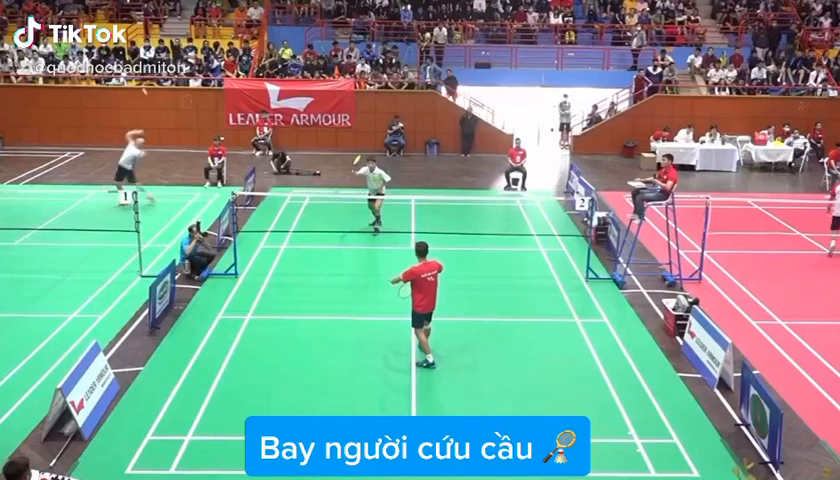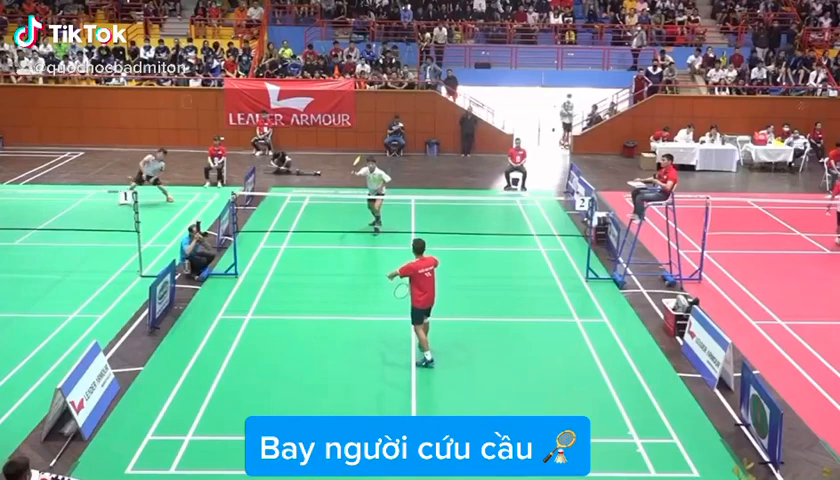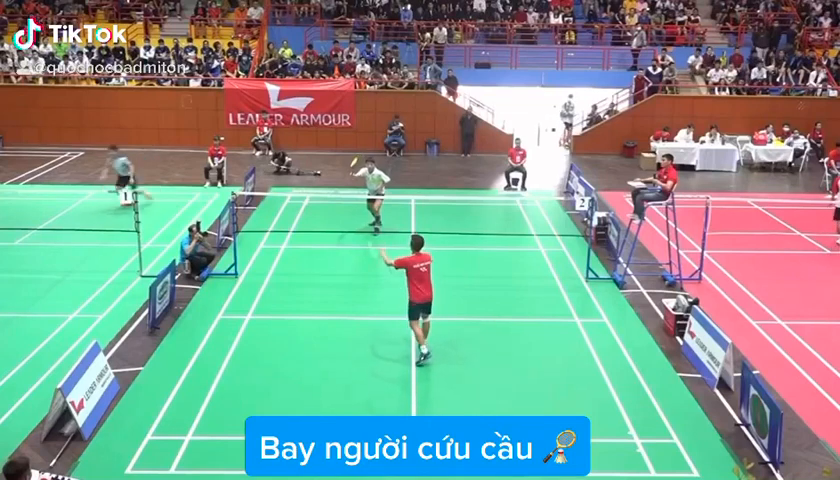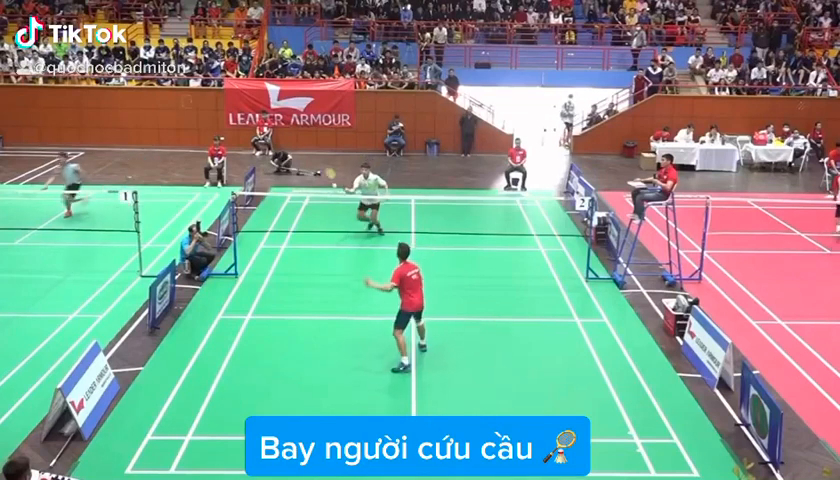
dt=0.4s
person 1, frame 1
left shoulder: (414, 270)
right shoulder: (435, 264)
left elbow: (397, 280)
right elbow: (441, 269)
left wrist: (392, 281)
left hip: (419, 307)
right hip: (431, 304)
left knee: (418, 331)
right knee: (427, 325)
left ankle: (430, 360)
right ankle: (423, 345)
person 1, frame 2
left shoulder: (411, 266)
right shoulder: (432, 260)
left elbow: (394, 274)
left wrist: (390, 276)
left hip: (418, 303)
right hip: (430, 300)
left knee: (418, 329)
right knee: (425, 320)
left ankle: (428, 357)
right ankle: (423, 344)
person 1, frame 3
left shoulder: (407, 261)
right shoulder: (428, 257)
left elbow: (389, 262)
left wrist: (382, 253)
left hip: (416, 298)
right hip: (428, 296)
left knee: (414, 324)
right knee: (425, 318)
left ankle: (424, 351)
right ankle: (424, 343)
person 1, frame 4
left shoulder: (399, 271)
right shoulder: (415, 266)
left elbow: (389, 288)
left wrist: (372, 284)
left hip: (408, 306)
right hip: (420, 303)
left knee: (397, 333)
right knee: (419, 321)
left ankle: (405, 362)
right ankle: (422, 344)
